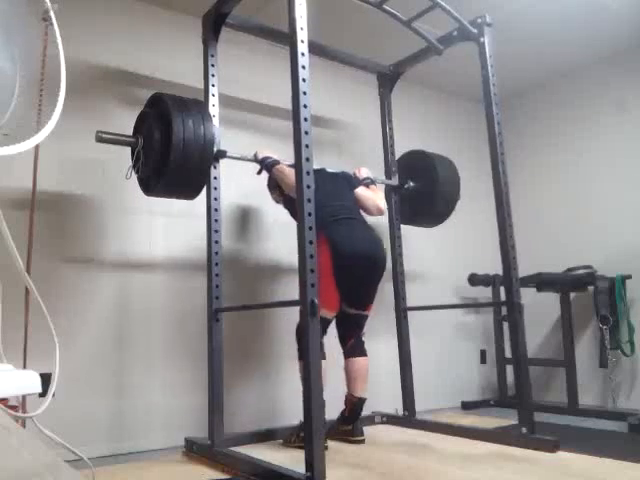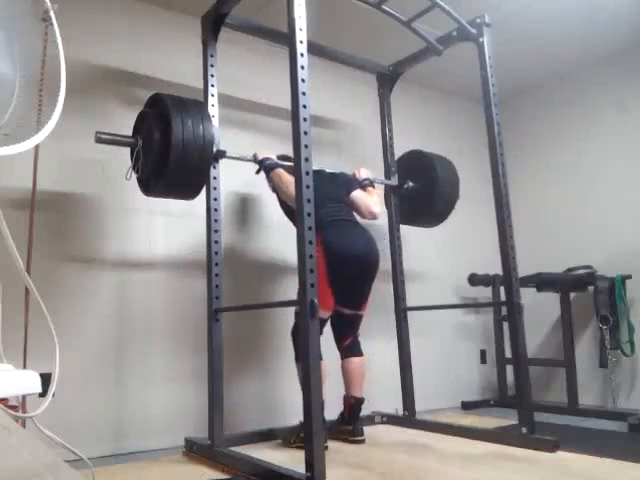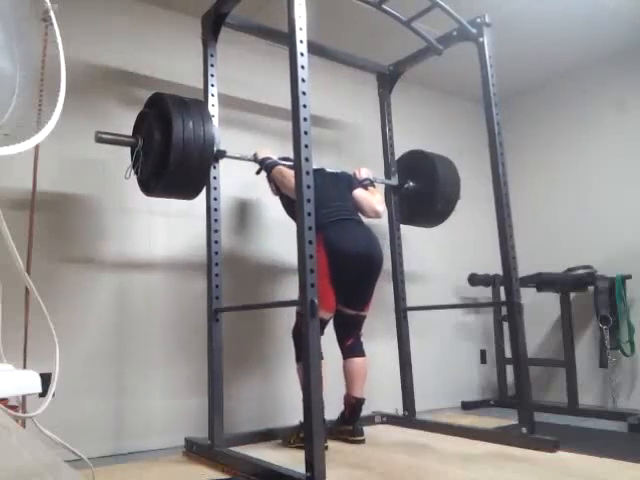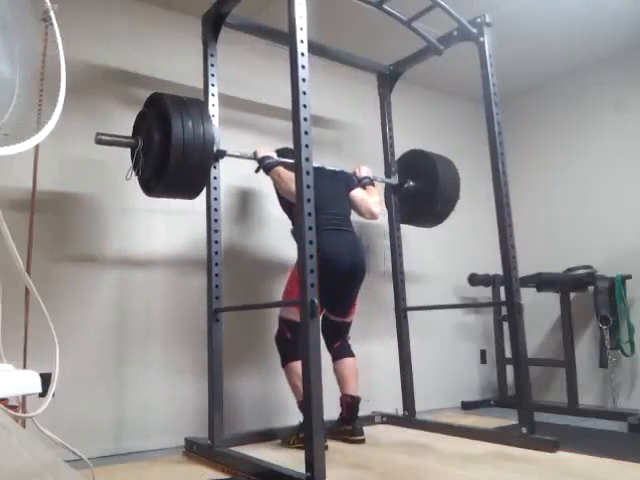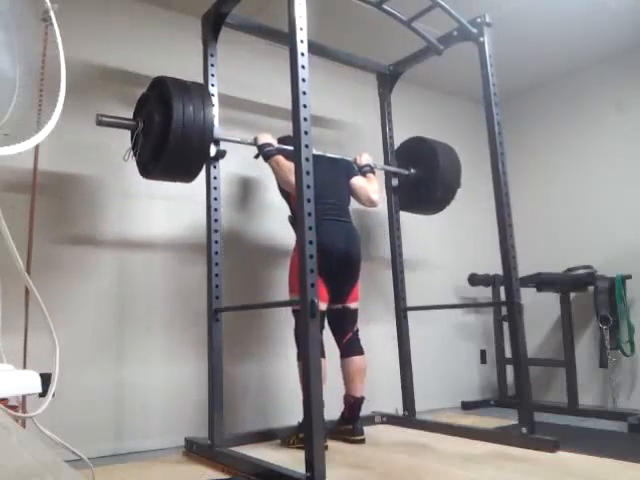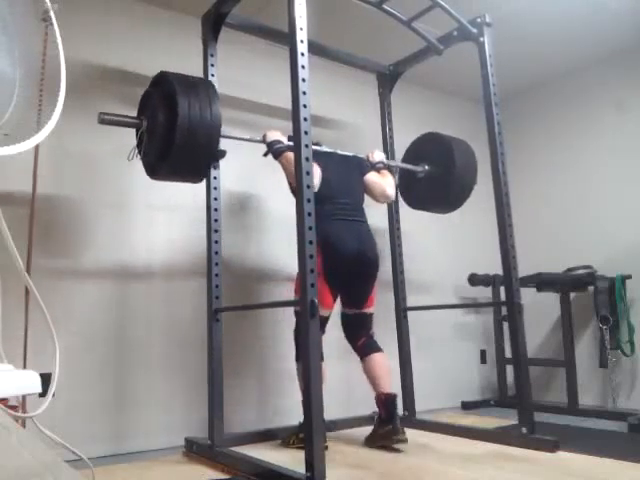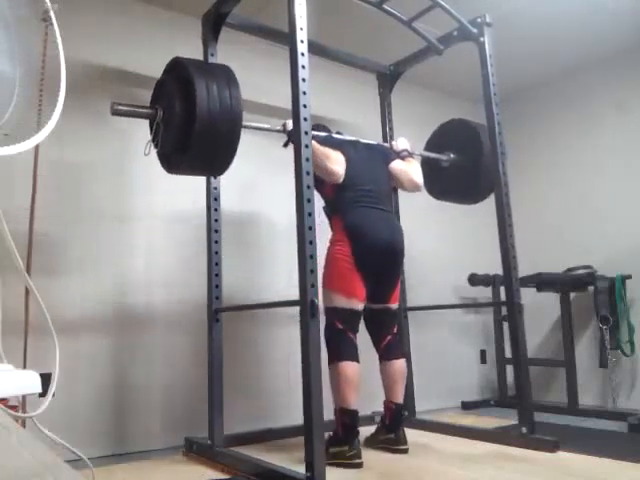
dt=0.7s
person 1, frame 1
left shoulder: (287, 178)
right shoulder: (342, 178)
left elbow: (297, 185)
right elbow: (379, 207)
left wrist: (268, 163)
right wrist: (367, 180)
left hip: (339, 246)
right hip: (373, 246)
right knee: (352, 337)
right ankle: (351, 422)
person 1, frame 2
left shoulder: (286, 178)
right shoulder: (339, 177)
left elbow: (296, 196)
right elbow: (374, 210)
left wrist: (268, 164)
right wrist: (366, 181)
left hip: (333, 247)
right hip: (366, 247)
left knee: (305, 335)
right knee: (348, 336)
right ankle: (351, 421)
person 1, frame 3
left shoulder: (285, 177)
right shoulder: (341, 177)
left elbow: (296, 187)
right elbow: (377, 209)
left wrist: (268, 162)
right wrist: (366, 181)
left hip: (335, 246)
right hip: (370, 246)
left knee: (306, 334)
right knee: (350, 336)
right ankle: (351, 422)
person 1, frame 4
left shoulder: (286, 174)
right shoulder: (341, 177)
left elbow: (294, 190)
right elbow: (373, 210)
left wrist: (267, 161)
right wrist: (366, 180)
left hip: (322, 254)
right hip: (354, 254)
left knee: (290, 339)
right knee: (338, 339)
right ankle: (350, 421)
person 1, frame 5
left shoulder: (287, 159)
right shoulder: (342, 164)
left elbow: (295, 182)
right elbow: (372, 197)
left wrist: (268, 149)
right wrist: (367, 168)
left hip: (318, 242)
right hip: (350, 242)
right knee: (347, 333)
right ankle: (352, 421)
person 1, frame 6
right shoulder: (355, 161)
left elbow: (309, 181)
right elbow: (387, 193)
left wrist: (278, 147)
right wrist: (379, 164)
left hip: (329, 244)
right hip: (365, 245)
right knee: (362, 336)
right ankle: (389, 421)
person 1, frame 7
left shoulder: (321, 146)
right shoulder: (378, 150)
left elbow: (334, 170)
right elbow: (414, 181)
left wrist: (297, 135)
right wrist: (404, 152)
left hip: (356, 235)
right hip: (392, 235)
left knee: (340, 333)
right knee: (387, 335)
left ankle: (346, 440)
right ankle: (393, 429)
